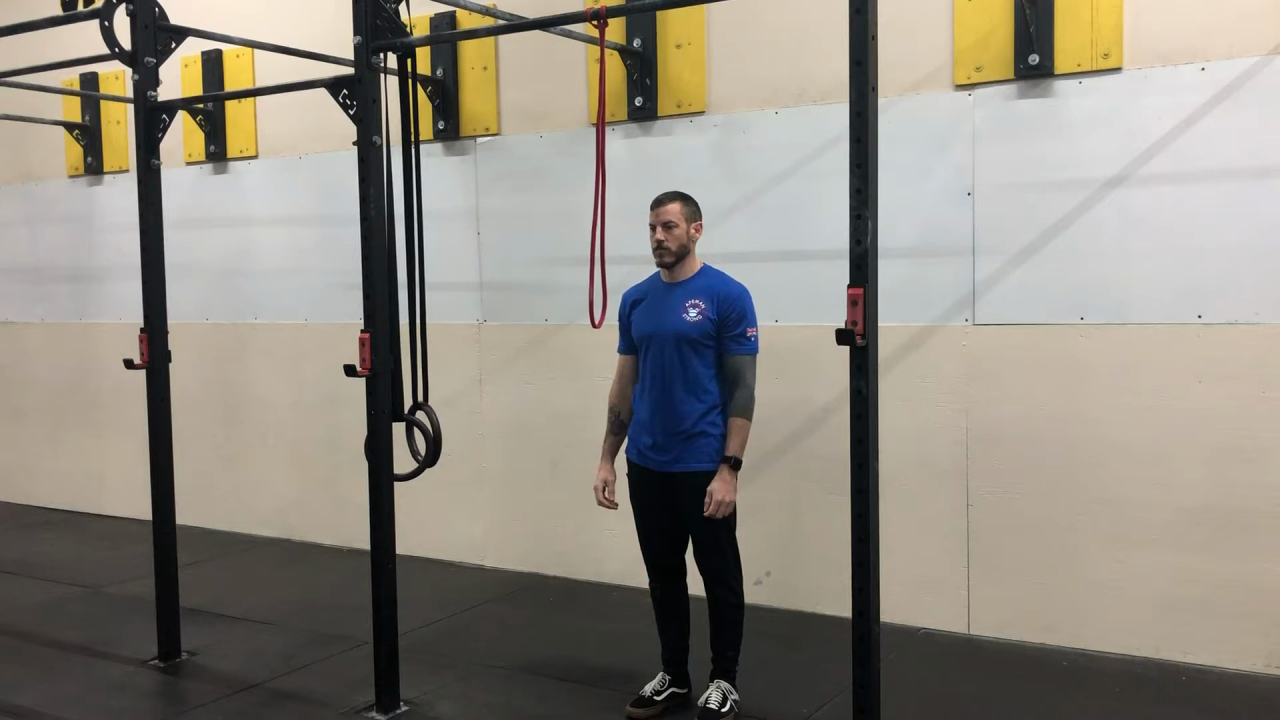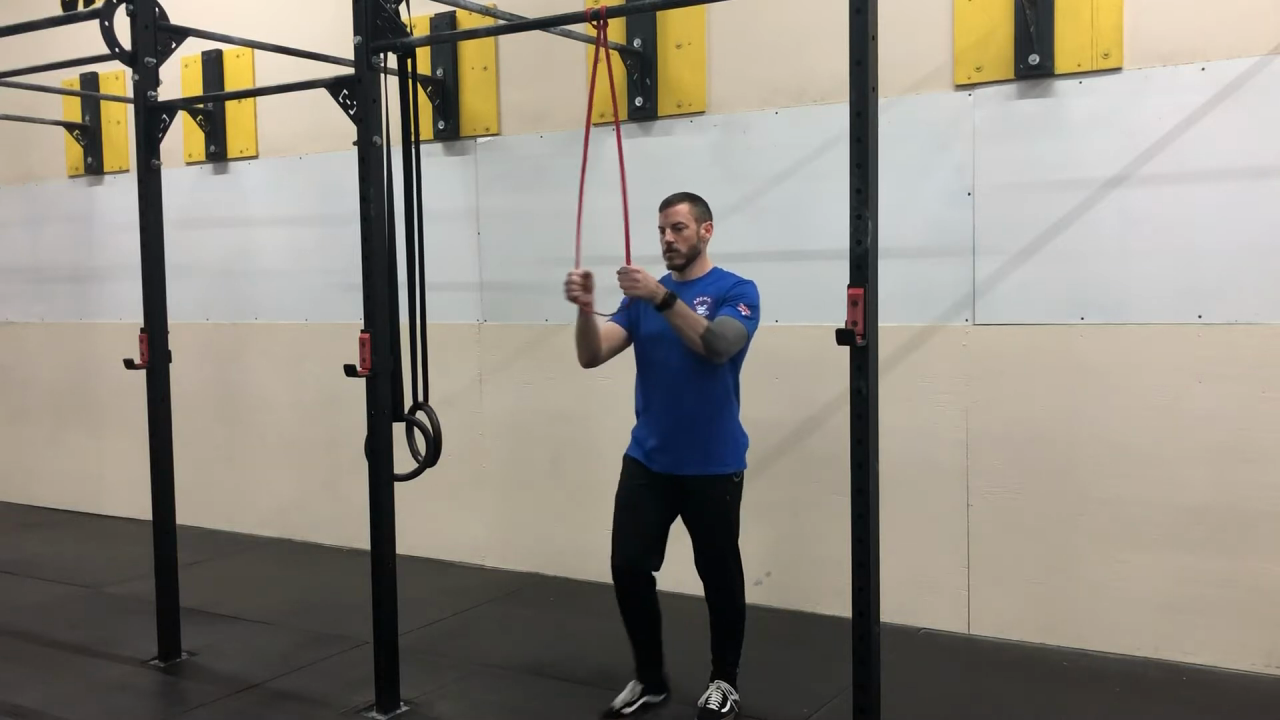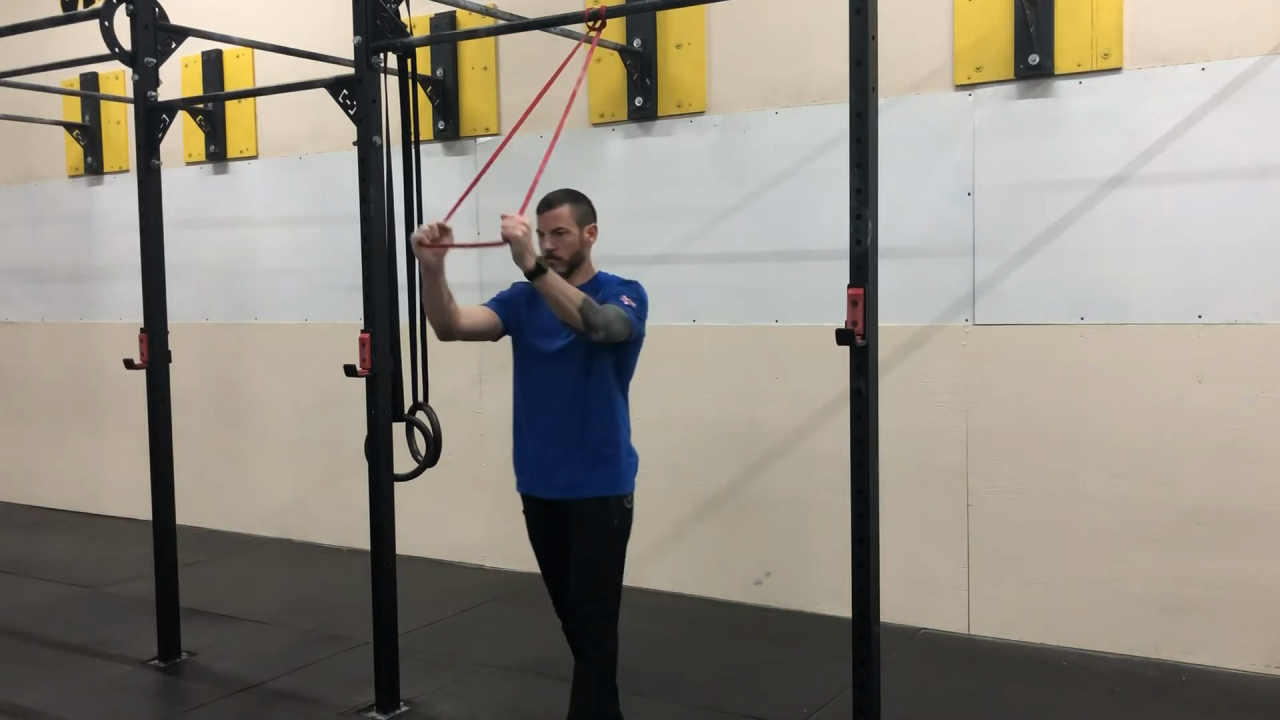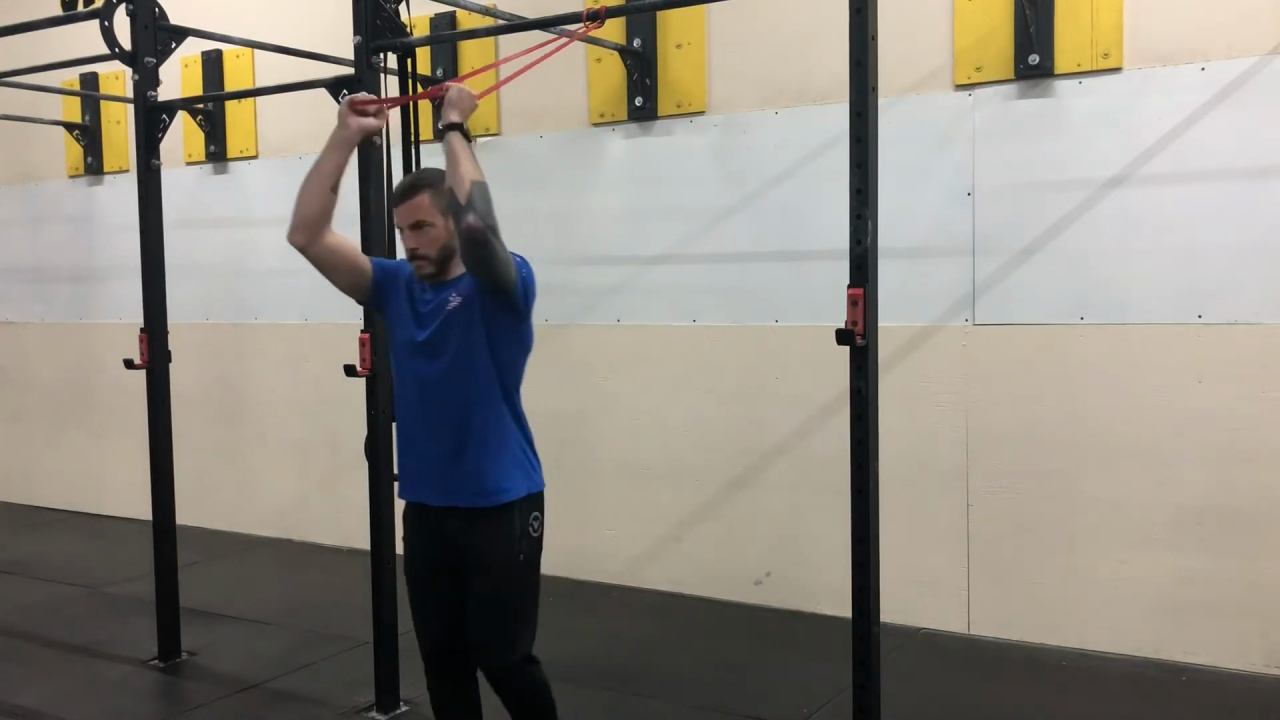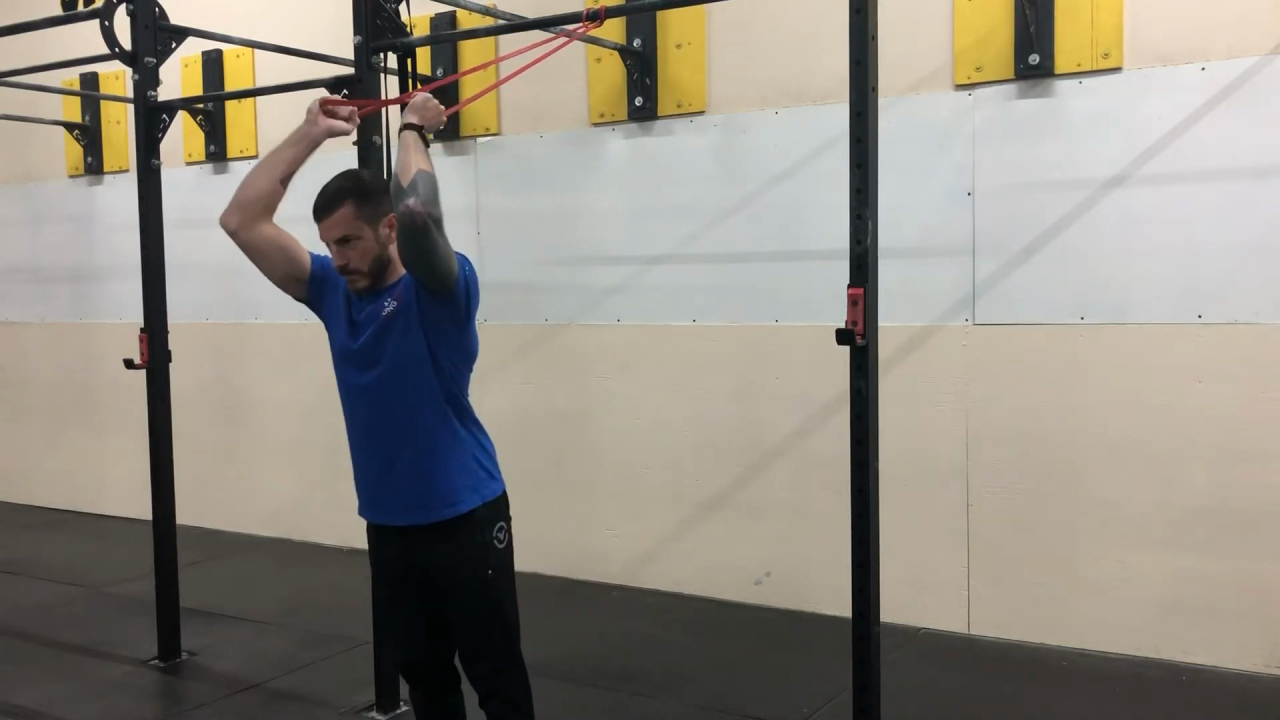
dt=1s
person 1, frame 1
left shoulder: (727, 296)
right shoulder: (635, 299)
left elbow: (741, 389)
right elbow: (624, 386)
left wrist: (728, 469)
right wrist: (607, 459)
left hip: (703, 466)
right hip: (647, 464)
left knee: (719, 576)
right knee: (663, 576)
right ankle: (673, 676)
person 1, frame 2
left shoulder: (736, 291)
right shoulder: (641, 299)
left elbow: (717, 346)
right elbow: (592, 356)
left wrist: (663, 298)
right wrist: (585, 306)
left hip: (713, 464)
right hip: (647, 460)
left knee: (719, 577)
right knee: (628, 568)
person 1, frame 3
left shoulder: (623, 294)
right shoulder: (521, 300)
left elbow: (595, 323)
right elbow: (451, 326)
left wrist: (532, 266)
right wrist: (432, 268)
left hip: (601, 489)
right hip: (539, 488)
left knee: (591, 619)
right knee: (573, 615)
person 1, frame 4
left shoulder: (505, 283)
right shoulder: (395, 286)
left elbow: (477, 225)
right elbow: (307, 235)
left wrist: (454, 127)
right wrist: (345, 136)
left hip: (502, 506)
right hip: (427, 508)
left knee: (504, 656)
right knee: (443, 658)
person 1, frame 5
left shoulder: (442, 287)
right shoulder: (332, 292)
left elbow: (419, 213)
right elbow: (242, 220)
left wrist: (412, 128)
right wrist: (312, 132)
left hip: (463, 517)
right hip: (390, 524)
